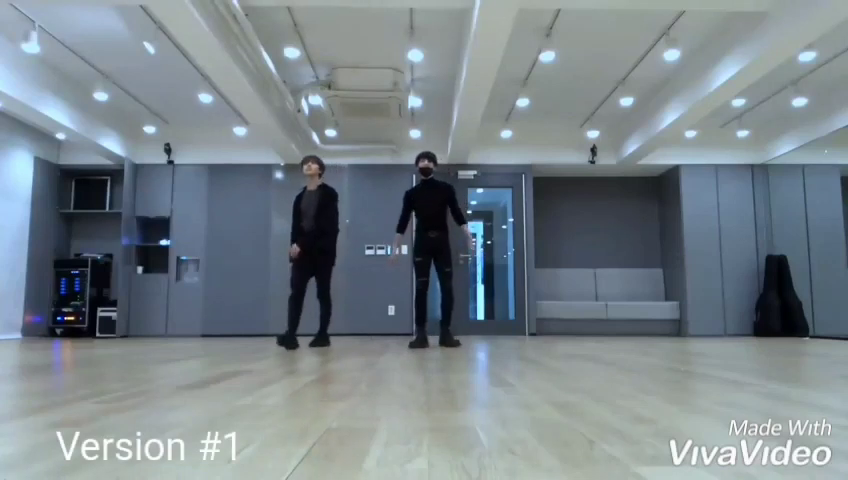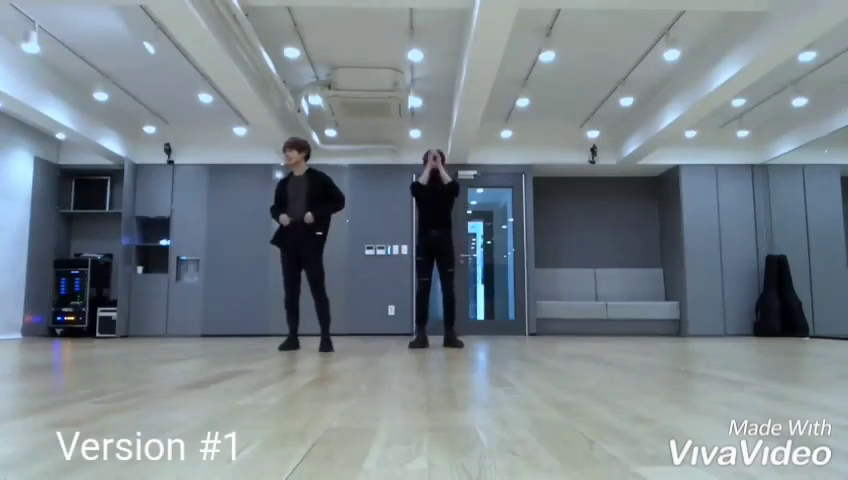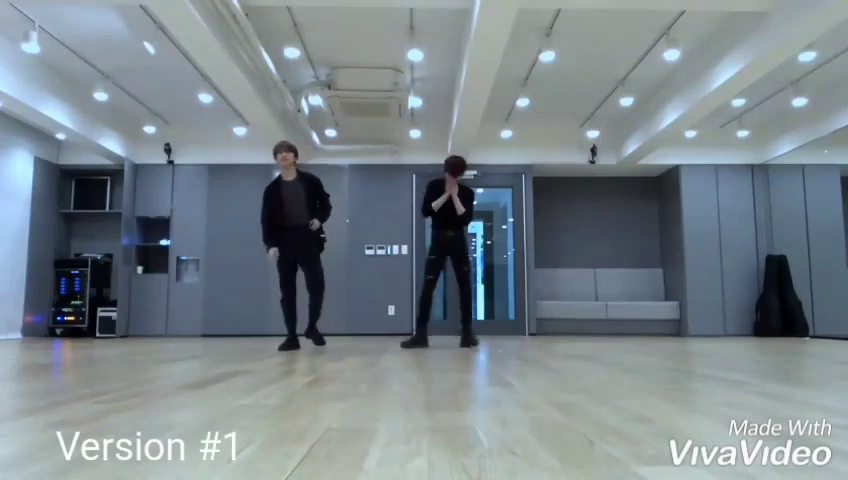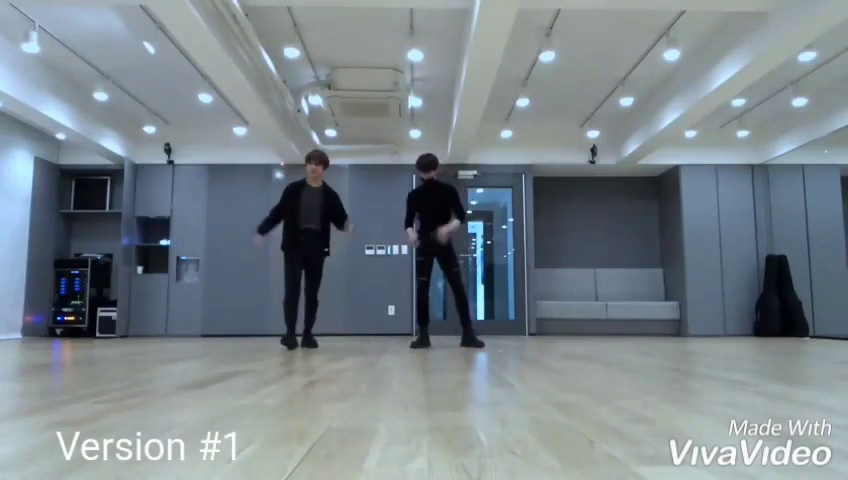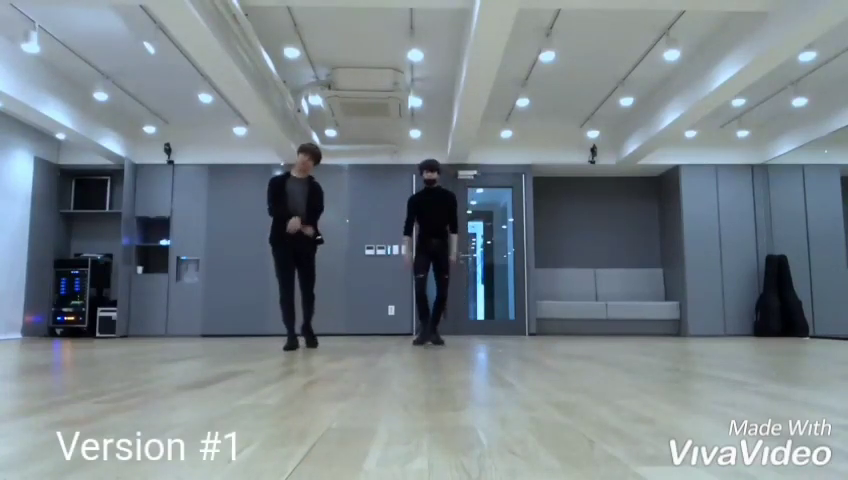
dt=1s
person 1, frame 1
left shoulder: (328, 194)
right shoulder: (299, 198)
left elbow: (325, 223)
right elbow: (296, 226)
left wrist: (301, 244)
right wrist: (294, 248)
left hip: (322, 249)
right hip: (302, 251)
left knee: (323, 292)
right knee: (296, 290)
left ankle: (323, 334)
right ankle: (290, 335)
person 1, frame 2
left shoulder: (319, 179)
right shoulder: (284, 183)
left elbow: (339, 201)
right elbow: (275, 207)
left wrist: (317, 213)
right wrist: (279, 215)
left hip: (311, 238)
right hip: (288, 240)
left knee: (317, 288)
right knee: (290, 289)
left ankle: (325, 337)
right ankle: (292, 336)
person 1, frame 3
left shoulder: (310, 181)
right shoulder: (272, 189)
left elbow: (325, 203)
right elbow: (267, 220)
left wrist: (320, 219)
right wrist: (270, 244)
left hip: (308, 240)
right hip: (285, 242)
left knee: (316, 285)
right knee: (287, 290)
left ankle: (312, 327)
right ankle: (292, 336)
person 1, frame 4
left shoulder: (329, 194)
right shoulder: (293, 189)
left elbow: (340, 218)
right elbow: (278, 212)
left wrist: (346, 225)
right wrist: (262, 230)
left hip: (317, 247)
right hip: (294, 245)
left knee: (312, 293)
right knee: (292, 290)
left ankle: (307, 334)
right ankle: (290, 332)
person 1, frame 5
left shoulder: (314, 187)
right shoulder: (278, 182)
left elbow: (316, 212)
right elbow: (272, 208)
left wrist: (308, 225)
right wrist: (290, 219)
left hip: (305, 241)
right hip: (282, 240)
left knee: (308, 288)
right knee: (286, 289)
left ankle: (307, 327)
right ankle: (291, 335)
person 2, frame 1
left shoulder: (445, 189)
right shoulder: (411, 193)
left elbow: (458, 215)
right elbow: (403, 221)
left wrist: (469, 239)
right wrist: (396, 248)
left hip: (442, 240)
right hip: (422, 241)
left knee: (446, 286)
right knee: (421, 287)
left ankle: (445, 332)
right ankle: (421, 334)
person 2, frame 2
left shoulder: (447, 185)
right shoulder: (421, 185)
left elbow: (454, 190)
right elbow: (415, 189)
left wrist: (439, 167)
right wrist: (429, 168)
left hip: (444, 239)
right hip: (424, 239)
left knee: (448, 287)
right knee: (423, 287)
left ankle: (450, 333)
right ankle: (420, 334)
person 2, frame 3
left shoulder: (467, 193)
right shoulder: (434, 187)
left elbow: (466, 219)
right elbow: (425, 211)
left wrist: (455, 196)
right wrist: (445, 195)
left hip: (458, 241)
right hip: (439, 240)
left knee: (465, 286)
right knee: (428, 286)
left ankle: (467, 333)
right ankle: (420, 334)
person 2, frame 4
left shoulder: (448, 191)
right shoulder: (414, 195)
left elbow: (460, 216)
right elbow: (409, 221)
left wrist: (447, 228)
right wrist: (412, 234)
left hip: (444, 242)
right hip: (424, 243)
left knee: (458, 287)
right knee: (422, 288)
left ankle: (468, 334)
right ankle: (423, 334)
person 2, frame 5
left shoulder: (448, 197)
right shoulder: (415, 199)
left elbow: (453, 225)
right elbow: (409, 226)
left wrist: (453, 250)
right wrist: (407, 251)
left hip: (441, 246)
right hip: (423, 247)
left knee: (442, 291)
right knee: (420, 286)
left ankle: (433, 329)
right ankle: (425, 328)
